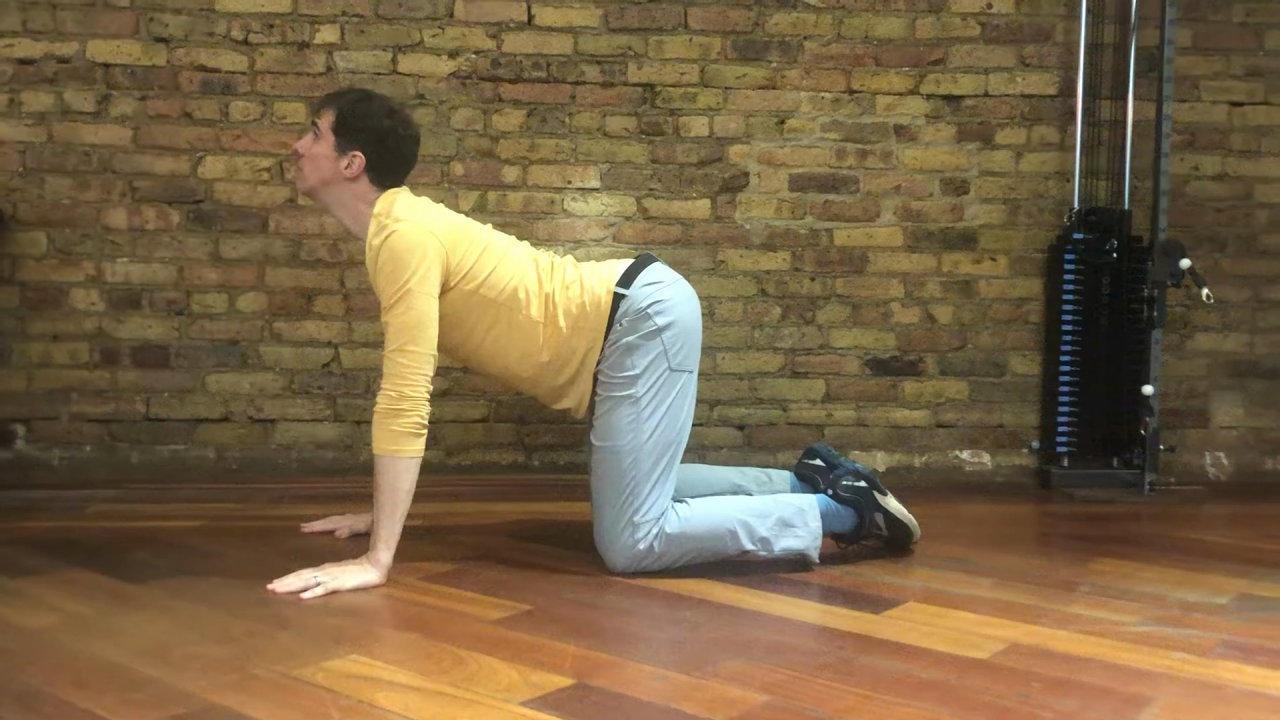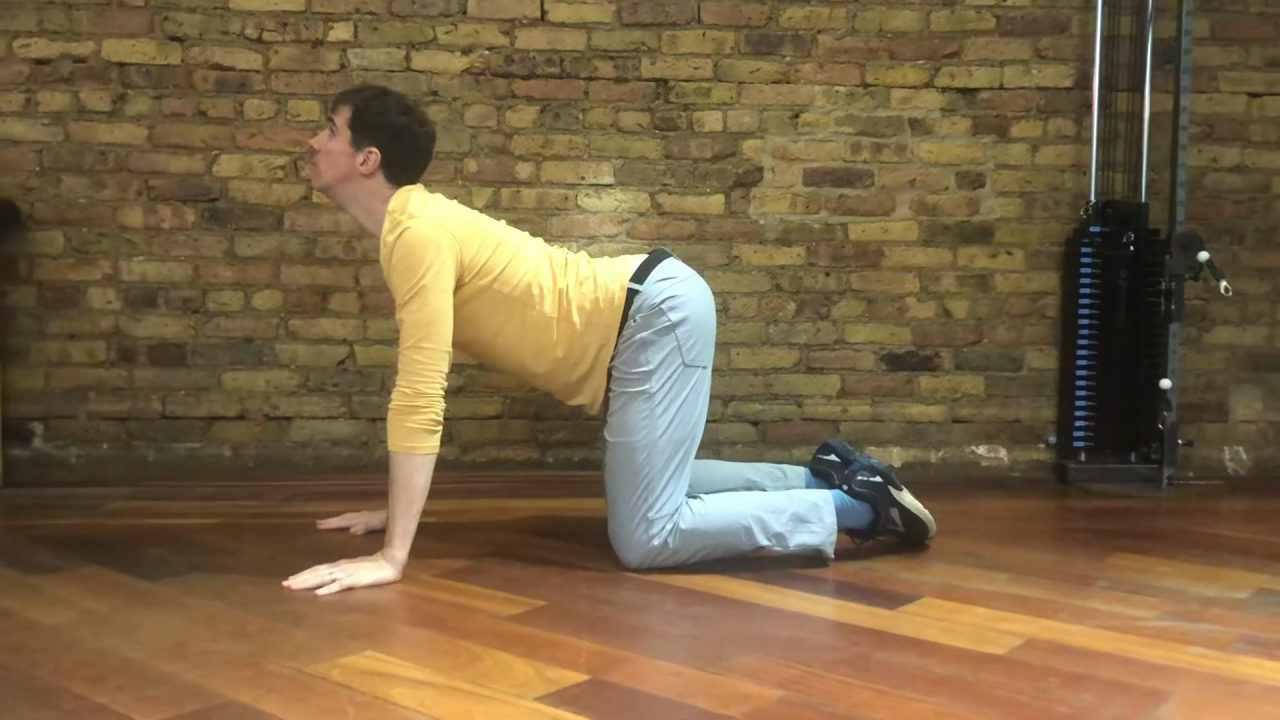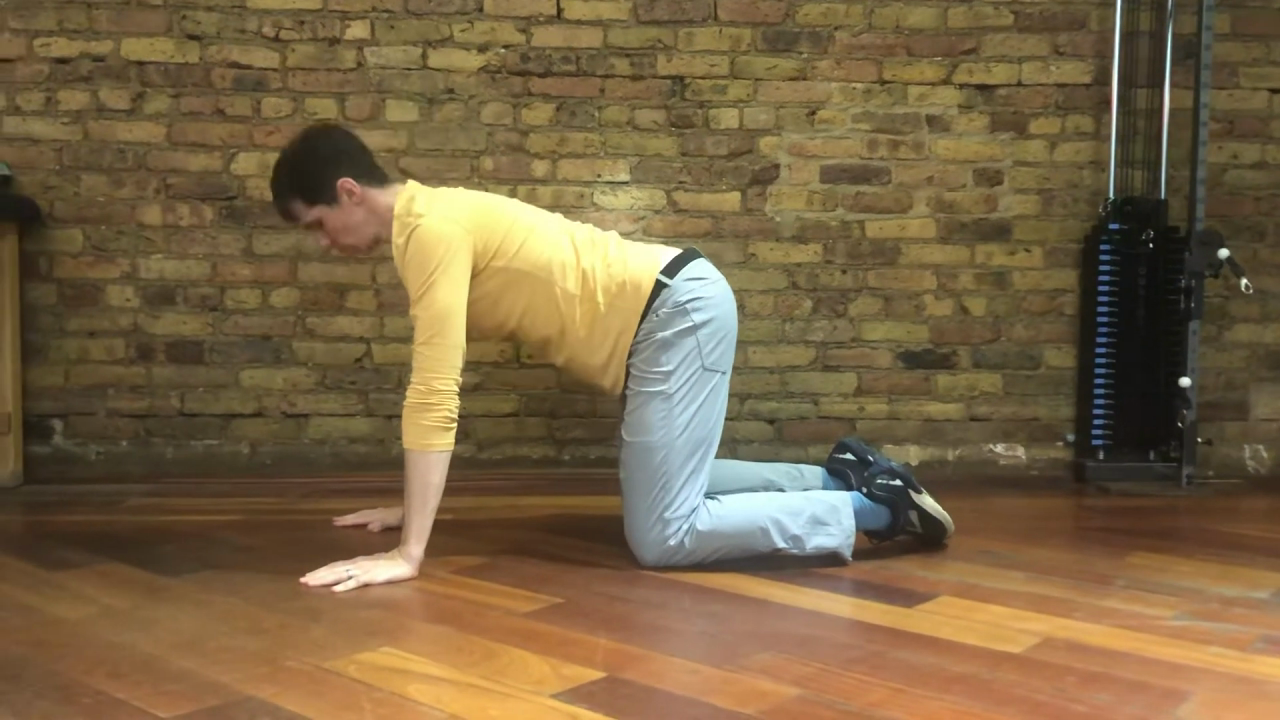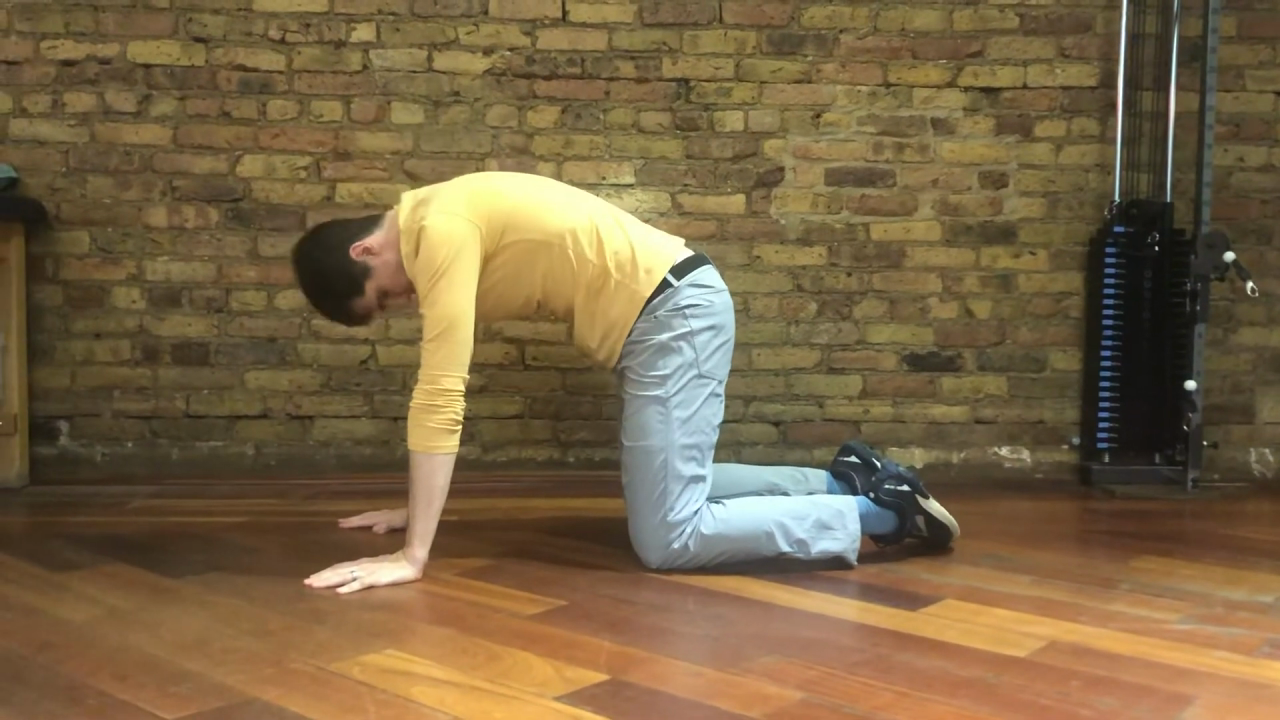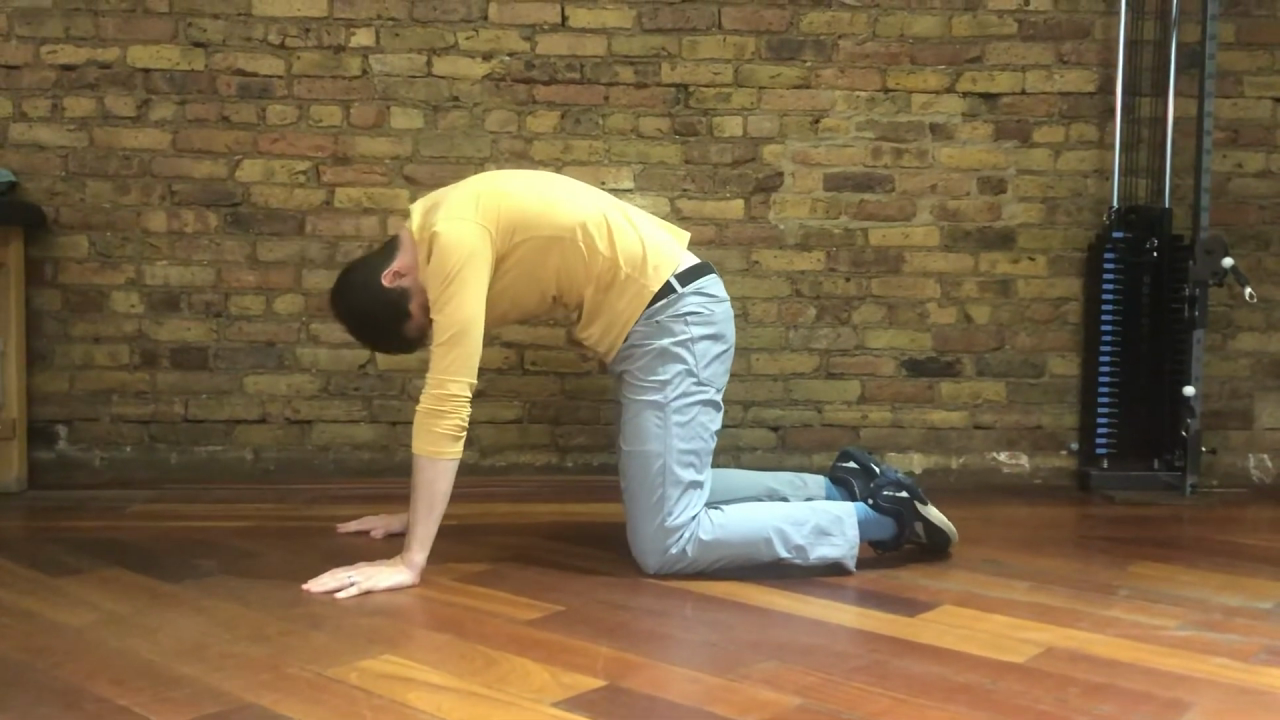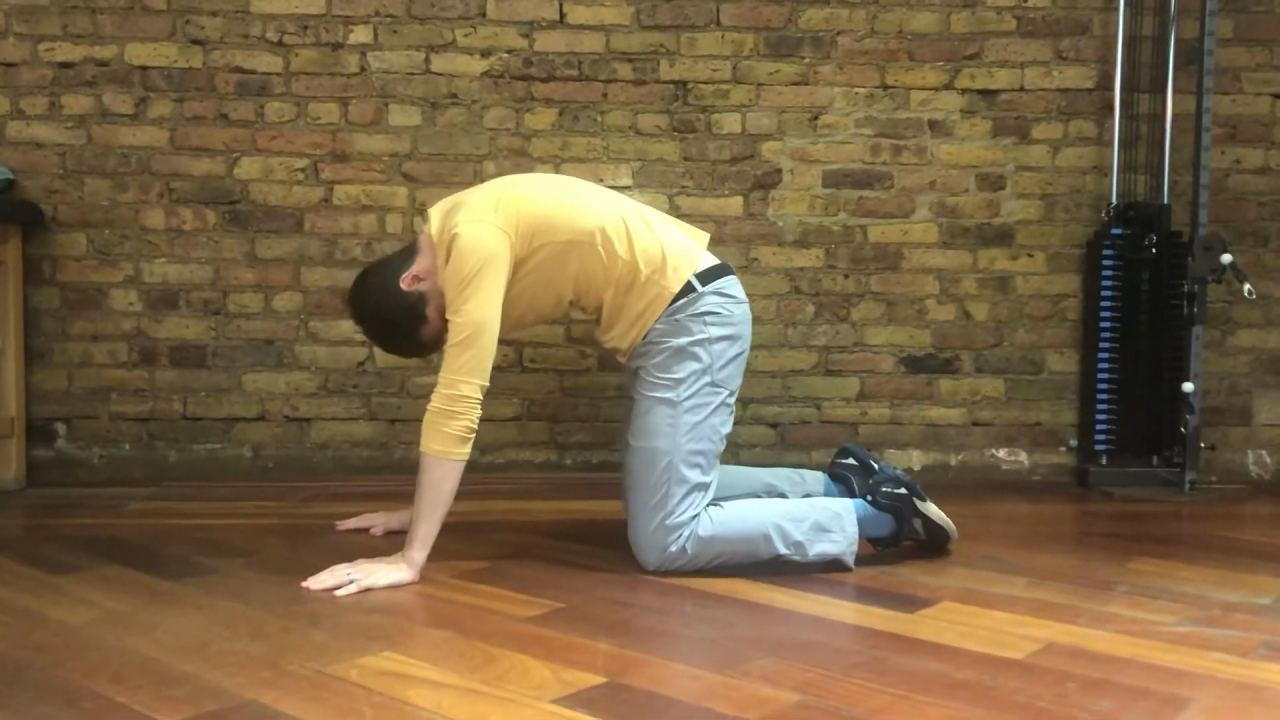
dt=0.7s
person 1, frame 1
left shoulder: (401, 236)
right shoulder: (397, 228)
left elbow: (403, 400)
right elbow: (403, 389)
left wrist: (376, 559)
right wrist: (380, 512)
left hip: (643, 314)
right hip: (631, 315)
left knee: (630, 543)
right knee: (633, 489)
left ankle: (839, 510)
right ankle: (805, 481)
person 1, frame 2
left shoulder: (416, 233)
right shoulder: (412, 225)
left elbow: (418, 396)
right elbow: (417, 385)
left wrist: (391, 555)
right wrist: (394, 509)
left hip: (657, 310)
right hip: (648, 311)
left knee: (645, 539)
right knee: (649, 486)
left ankle: (853, 506)
right ankle: (820, 476)
person 1, frame 3
left shoulder: (429, 228)
right shoulder: (433, 218)
left elbow: (433, 393)
right elbow: (434, 383)
left wrist: (408, 552)
right wrist: (410, 505)
left hip: (679, 308)
right hip: (668, 307)
left knee: (661, 537)
right knee: (665, 486)
left ankle: (871, 508)
right ankle: (840, 477)
person 1, frame 4
left shoulder: (436, 230)
right shoulder: (437, 226)
left elbow: (440, 390)
right elbow: (442, 384)
left wrist: (411, 555)
right wrist: (415, 506)
left hip: (675, 311)
right hip: (663, 310)
left knee: (667, 540)
right knee: (668, 486)
left ankle: (875, 513)
right ankle: (846, 482)
person 1, frame 5
left shoulder: (450, 236)
right shoulder: (445, 229)
left elbow: (446, 397)
right elbow: (448, 393)
left wrist: (410, 560)
right wrist: (416, 512)
left hip: (673, 314)
right hip: (656, 317)
left knee: (665, 545)
right knee: (666, 490)
left ankle: (873, 518)
right ankle: (840, 488)
person 1, frame 6
left shoulder: (470, 241)
right shoulder: (462, 235)
left elbow: (457, 399)
right elbow: (457, 393)
left wrist: (409, 558)
right wrist: (418, 509)
left hip: (692, 312)
right hip: (673, 314)
left knee: (665, 542)
right knee: (667, 489)
left ankle: (875, 514)
right ankle: (841, 484)
